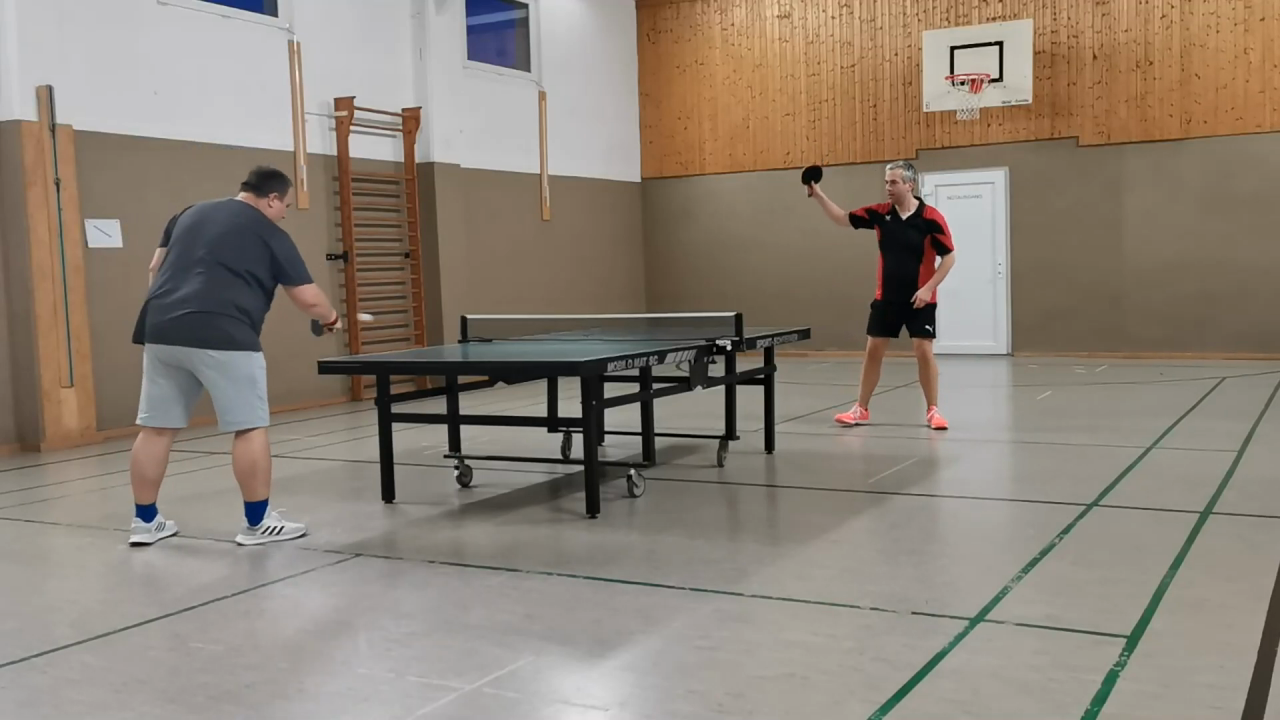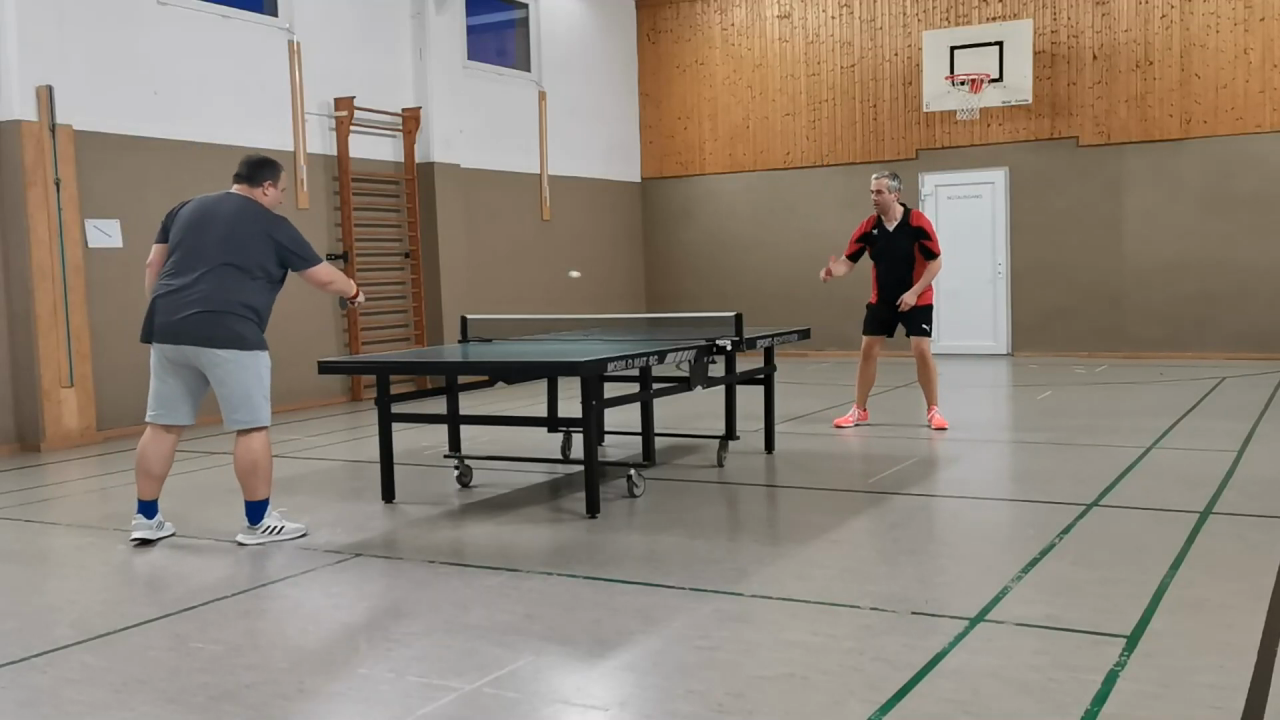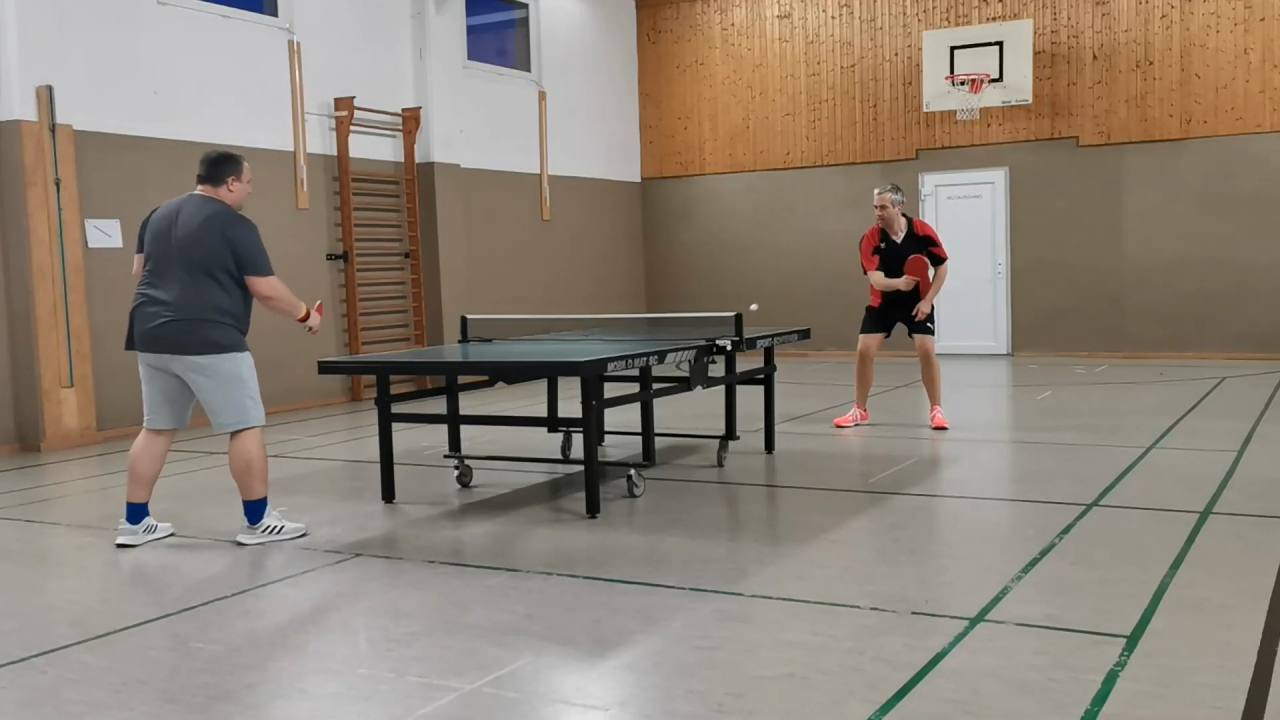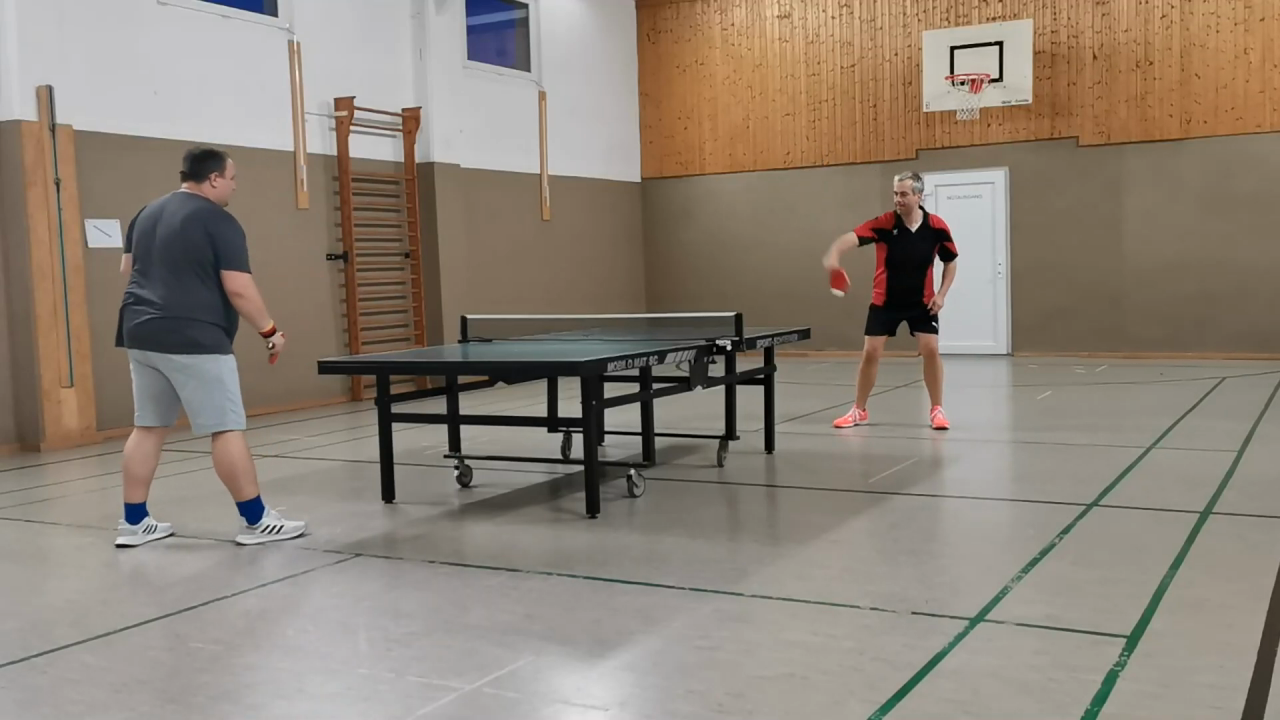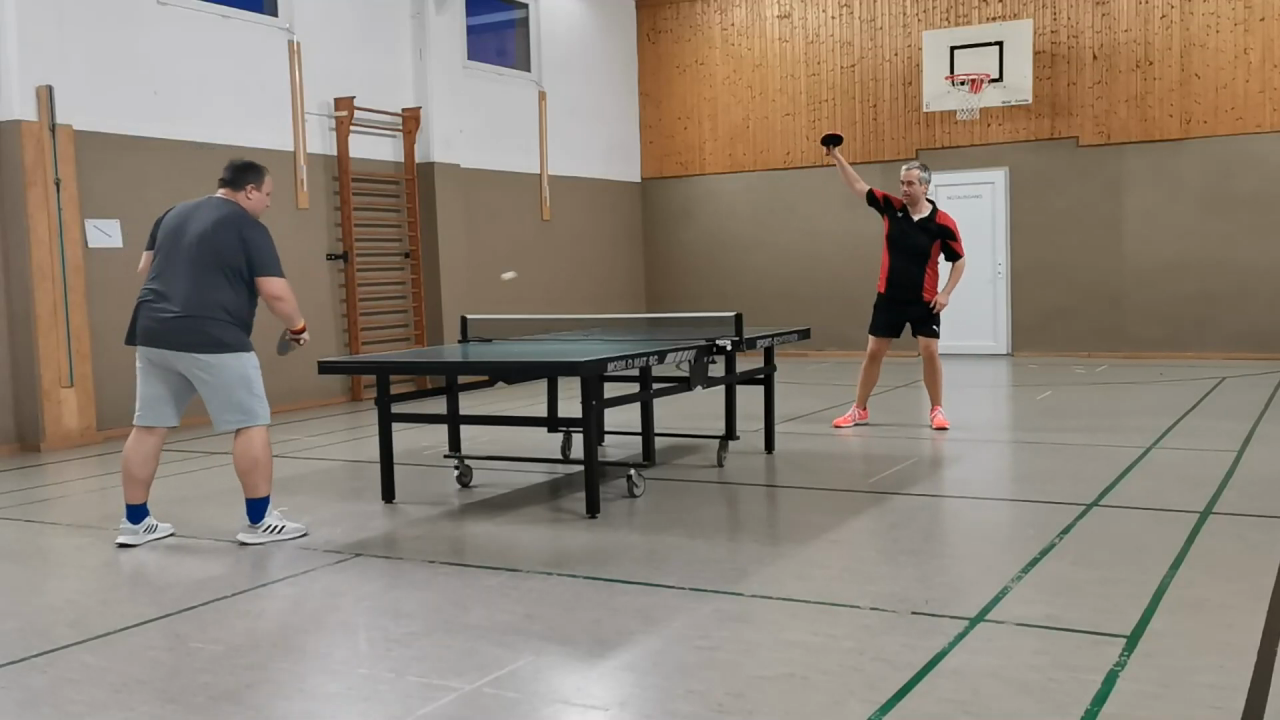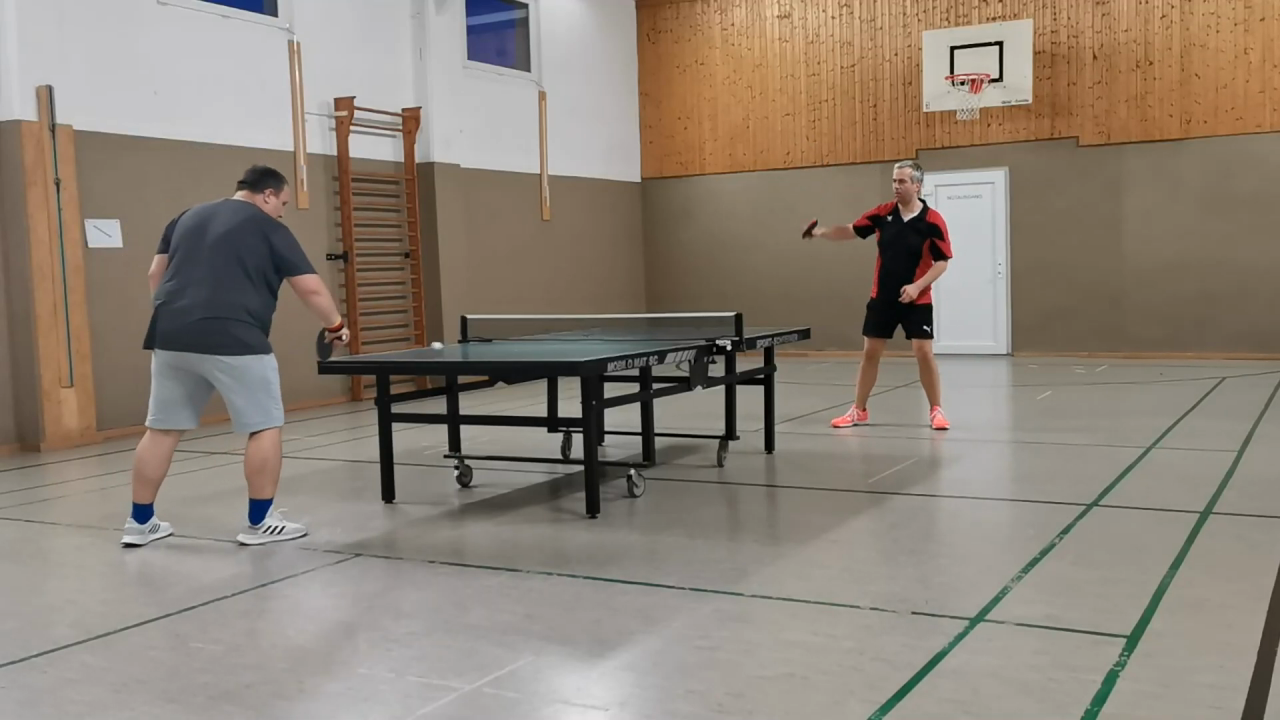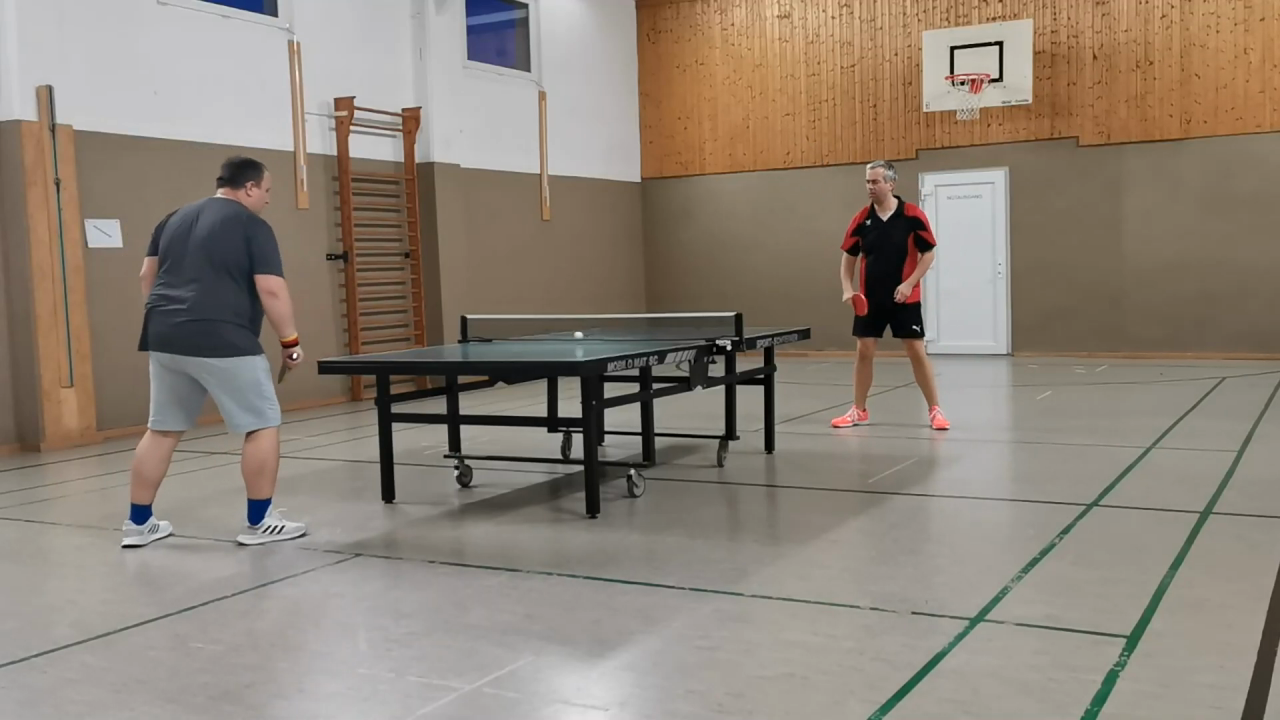
dt=0.3s
person 1, frame 1
left shoulder: (189, 214)
right shoulder: (270, 235)
left elbow: (156, 268)
right elbow: (309, 297)
right wrist: (332, 317)
left hip: (162, 333)
right hip: (221, 338)
left knee: (156, 428)
right knee: (250, 427)
left ankle: (144, 520)
right ankle: (258, 522)
person 1, frame 2
left shoulder: (185, 210)
right shoulder: (272, 226)
left elbow: (154, 265)
right elbow: (323, 276)
left wrist: (164, 313)
right wrist: (353, 291)
left hip: (170, 333)
right hip: (229, 337)
left knee: (163, 425)
right knee: (252, 427)
left ankle: (146, 517)
right ankle: (258, 522)
person 1, frame 3
left shoulder: (159, 215)
right shoulder: (235, 226)
left elbow: (140, 271)
right elbow: (266, 291)
right wrist: (304, 315)
left hip: (153, 338)
right hip: (210, 341)
left knee: (157, 429)
right knee: (246, 426)
left ankle: (134, 522)
right ankle: (259, 521)
person 1, frame 4
left shoulder: (146, 214)
right shoulder: (219, 222)
left elbow: (128, 269)
right elbow: (239, 289)
right wrist: (270, 330)
left hip: (142, 335)
right hip: (195, 341)
left knee: (148, 428)
right knee: (227, 429)
left ankle: (133, 522)
right ankle: (256, 521)
person 1, frame 5
left shoulder: (173, 215)
right shoulder: (249, 228)
left elbow: (145, 269)
right elbow: (277, 293)
right wrist: (298, 327)
left hip: (154, 336)
right hip: (214, 341)
left knee: (149, 427)
right knee: (252, 424)
left ankle: (136, 521)
right ankle: (260, 521)
person 1, frame 6
left shoulder: (187, 218)
right shoulder: (270, 231)
left elbow: (156, 274)
right elbow: (311, 287)
right wrist: (336, 324)
left hip: (172, 339)
right hip: (234, 343)
left knee: (162, 428)
right knee: (265, 426)
left ankle: (140, 522)
right ankle: (260, 521)
person 1, frame 7
left shoulder: (176, 219)
right shoulder: (253, 227)
left elbow: (148, 277)
right elbow: (271, 291)
right wrist: (291, 340)
left hip: (166, 340)
right hip: (225, 343)
left knee: (162, 430)
right knee: (263, 426)
left ankle: (138, 522)
right ankle: (260, 521)
person 2, frame 1
left shoulder: (931, 217)
right shoulder: (880, 213)
left elbow: (949, 257)
right elbow: (842, 218)
left wrist: (928, 288)
right wrist: (818, 194)
left hip: (919, 299)
right hip: (886, 298)
left knee: (924, 352)
right knee: (873, 352)
left ankle: (932, 411)
right ankle: (861, 409)
person 2, frame 2
left shoulder: (918, 223)
right shoulder: (868, 227)
left elbow: (935, 262)
right elbow: (847, 262)
left wrist: (913, 292)
right wrist: (831, 270)
left hip: (916, 300)
right hip: (881, 301)
left knee: (922, 352)
right knee: (867, 352)
left ankle: (933, 411)
right ankle: (859, 410)
person 2, frame 3
left shoulder: (923, 232)
right shoulder: (870, 238)
left elbow: (941, 267)
right elbow: (874, 278)
left wrist: (928, 300)
right wrist: (898, 283)
left hip: (917, 304)
right hip: (882, 304)
left knee: (927, 351)
right knee: (864, 351)
left ankle: (936, 410)
right ankle: (860, 410)
person 2, frame 4
left shoulder: (937, 227)
right shoulder: (883, 224)
left elbow: (950, 262)
right elbow: (852, 236)
left wrist: (942, 294)
right wrist: (833, 253)
left hip: (922, 301)
right hip: (885, 301)
left knee: (931, 350)
right knee: (870, 353)
left ankle: (936, 410)
right ankle: (859, 411)
person 2, frame 5
left shoulder: (943, 222)
right shoulder: (892, 207)
left elbow: (959, 261)
right elbow: (860, 187)
left wrist: (946, 293)
right wrist: (838, 158)
left hip: (924, 301)
right hip: (889, 298)
left knee: (930, 352)
right knee: (874, 353)
left ankle: (937, 410)
right ankle: (859, 409)
person 2, frame 6
left shoulder: (933, 221)
right shoulder: (883, 213)
left elbow: (942, 262)
right elbow: (850, 231)
left wrist: (918, 286)
right wrist: (822, 231)
left hip: (916, 301)
right hip: (881, 298)
left knee: (924, 353)
right knee: (870, 353)
left ankle: (936, 411)
right ankle: (859, 410)
person 2, frame 7
left shoulder: (913, 216)
right shoulder: (861, 219)
left elbow: (928, 253)
right elbow: (848, 258)
left wrist: (910, 283)
right wrist: (847, 289)
left hip: (904, 299)
right hip: (869, 300)
left knee: (917, 353)
right knee: (864, 352)
left ankle: (934, 410)
right ankle: (859, 410)
